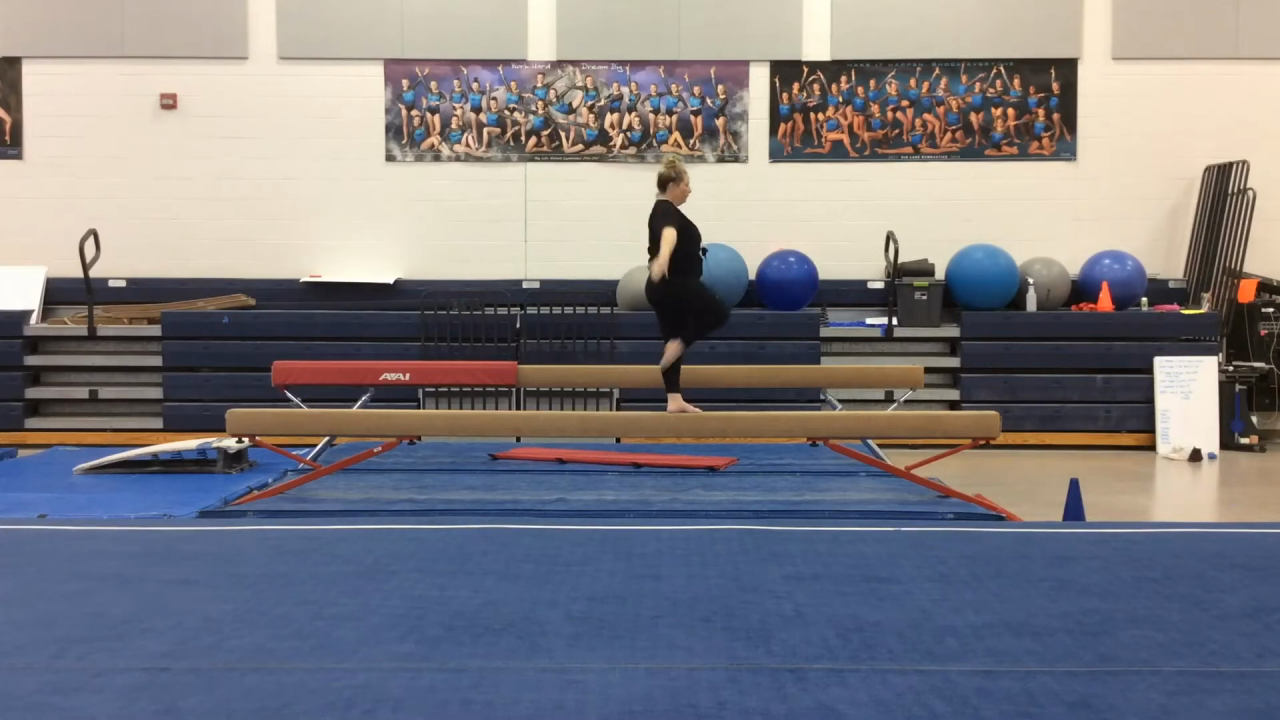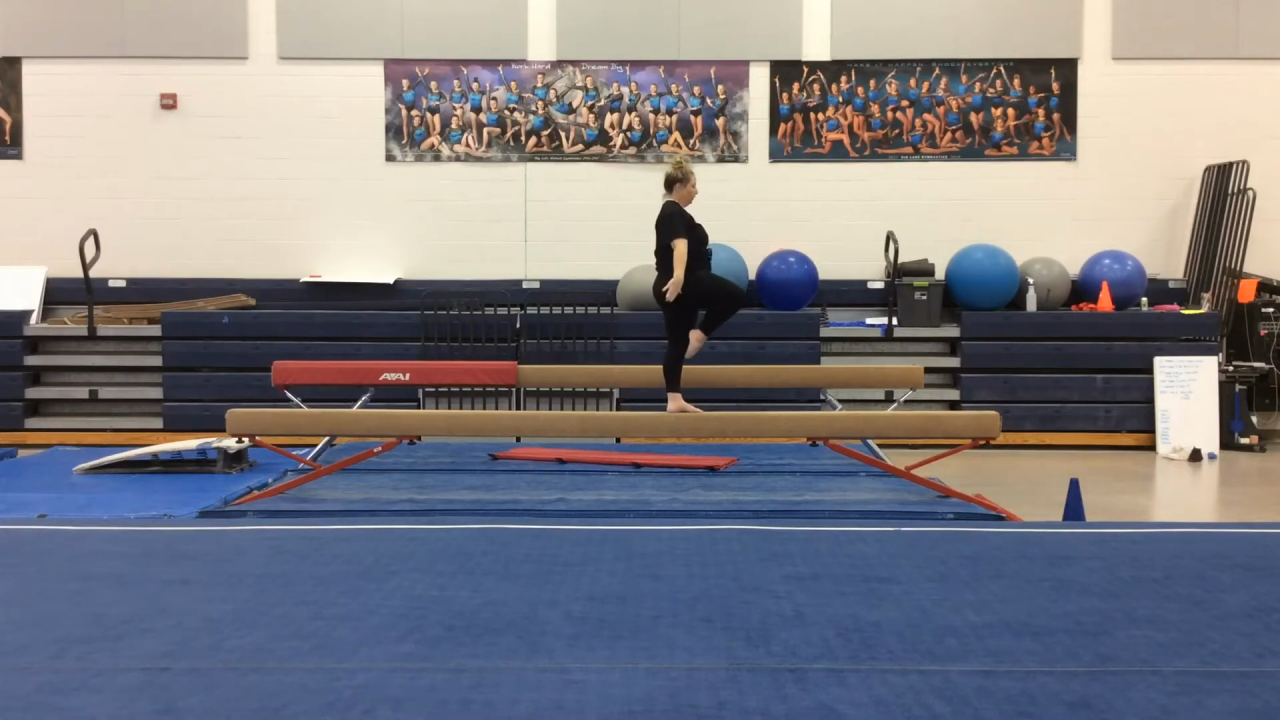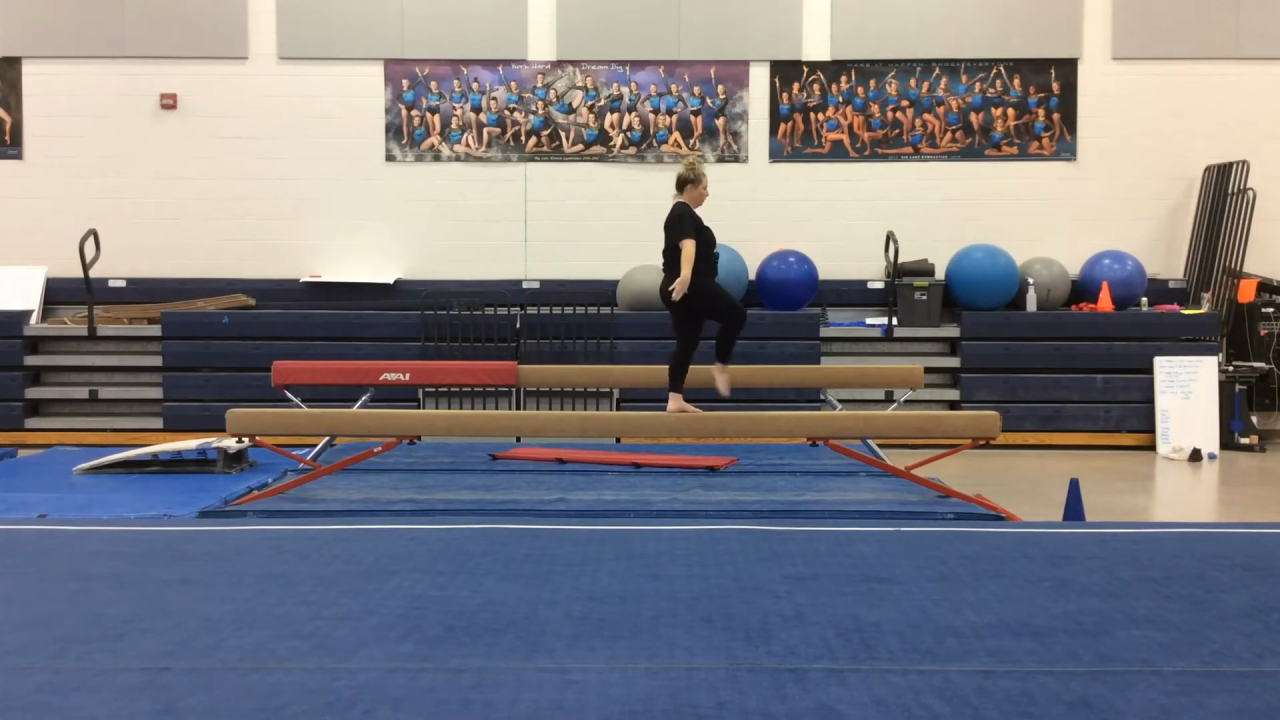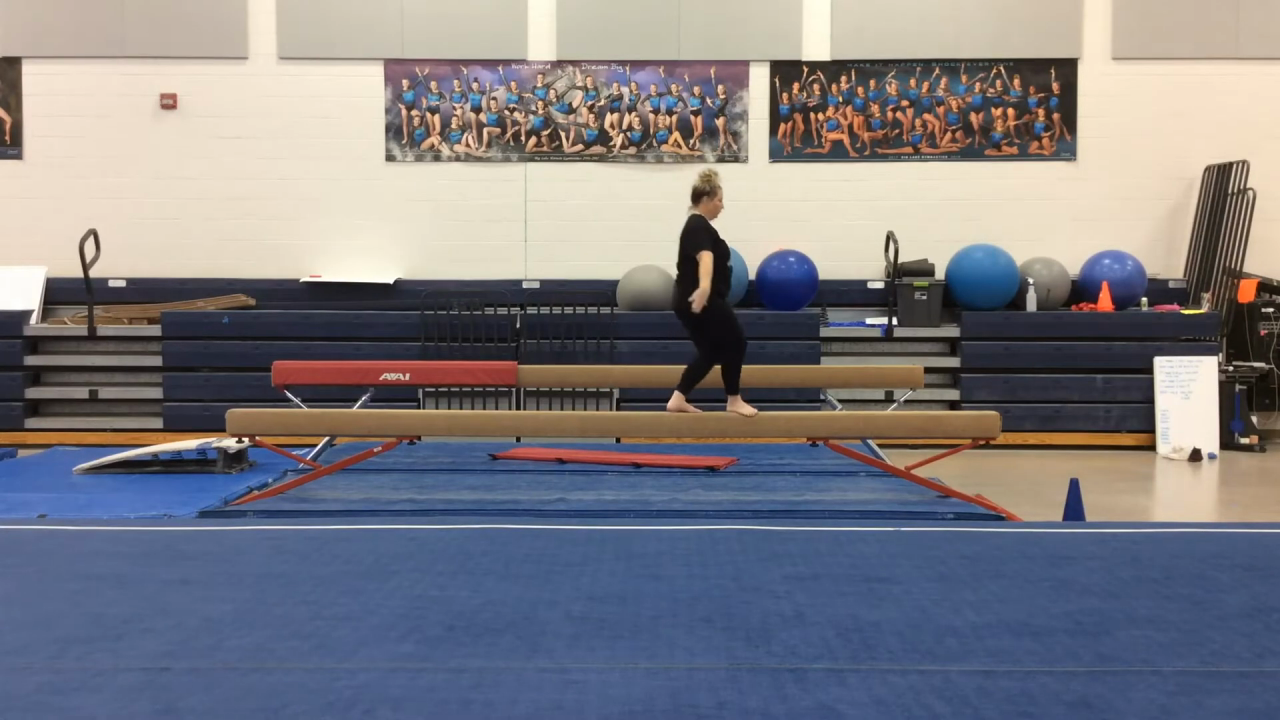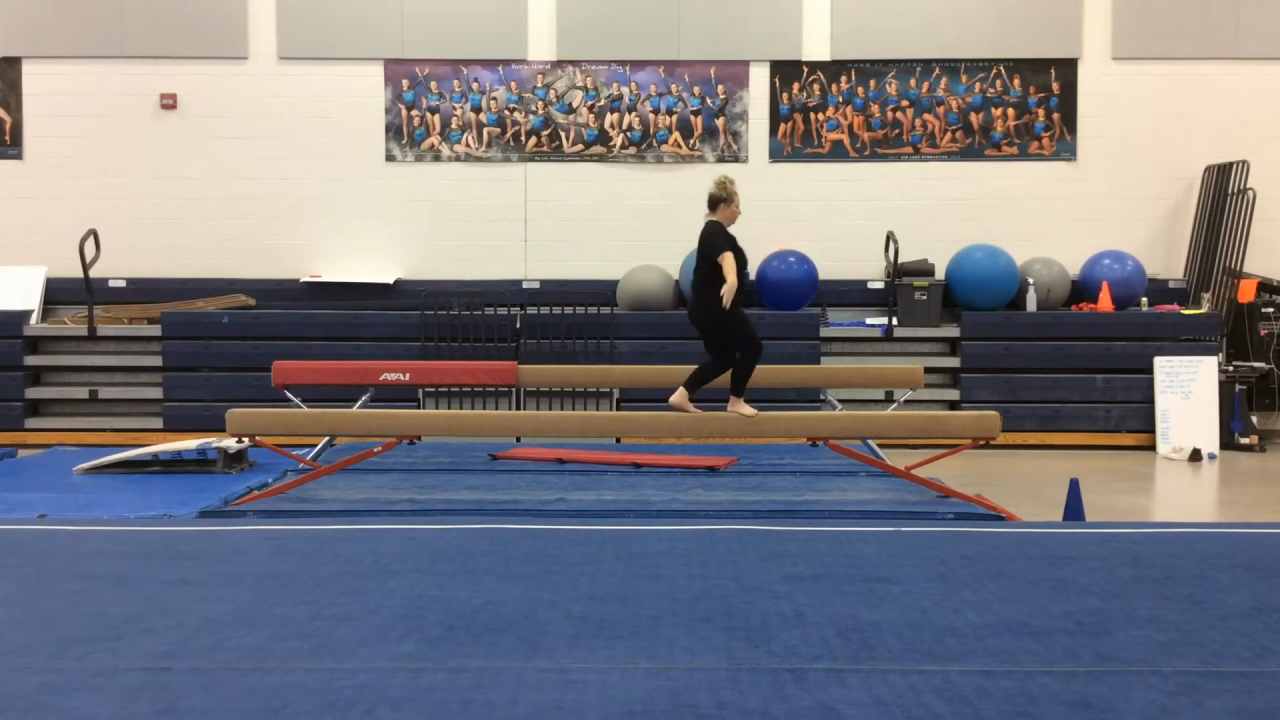
dt=0.3s
person 1, frame 1
left shoulder: (665, 210)
right shoulder: (666, 211)
right elbow: (668, 235)
right wrist: (662, 259)
left hip: (671, 285)
right hip: (673, 284)
left knee: (674, 343)
right knee: (718, 314)
left ankle: (674, 400)
right ankle: (677, 343)
person 1, frame 2
left shoulder: (672, 212)
right shoulder: (673, 214)
right elbow: (680, 245)
right wrist: (678, 276)
left hip: (677, 286)
right hip: (683, 284)
left knee: (677, 342)
right knee: (735, 296)
left ankle: (674, 400)
right ankle: (700, 334)
person 1, frame 3
left shoulder: (682, 213)
right shoulder: (683, 215)
right elbow: (688, 245)
right wrist: (685, 275)
left hip: (684, 288)
right hip: (689, 287)
left knee: (686, 343)
right knee: (736, 314)
left ankle: (675, 400)
right ankle: (721, 367)
person 1, frame 4
left shoulder: (697, 226)
right shoulder: (699, 227)
right elbow: (705, 258)
right wrist: (705, 287)
left hip: (692, 301)
right hip: (702, 301)
left knee: (710, 353)
right knee: (735, 343)
left ankle: (678, 399)
right ankle: (734, 401)
person 1, frame 5
left shoulder: (713, 231)
right shoulder: (716, 233)
right elbow: (726, 260)
right wrist: (732, 283)
left hip: (706, 307)
right hip: (714, 308)
left knee: (722, 358)
right knee: (752, 348)
left ankle: (681, 395)
right ankle: (736, 401)
